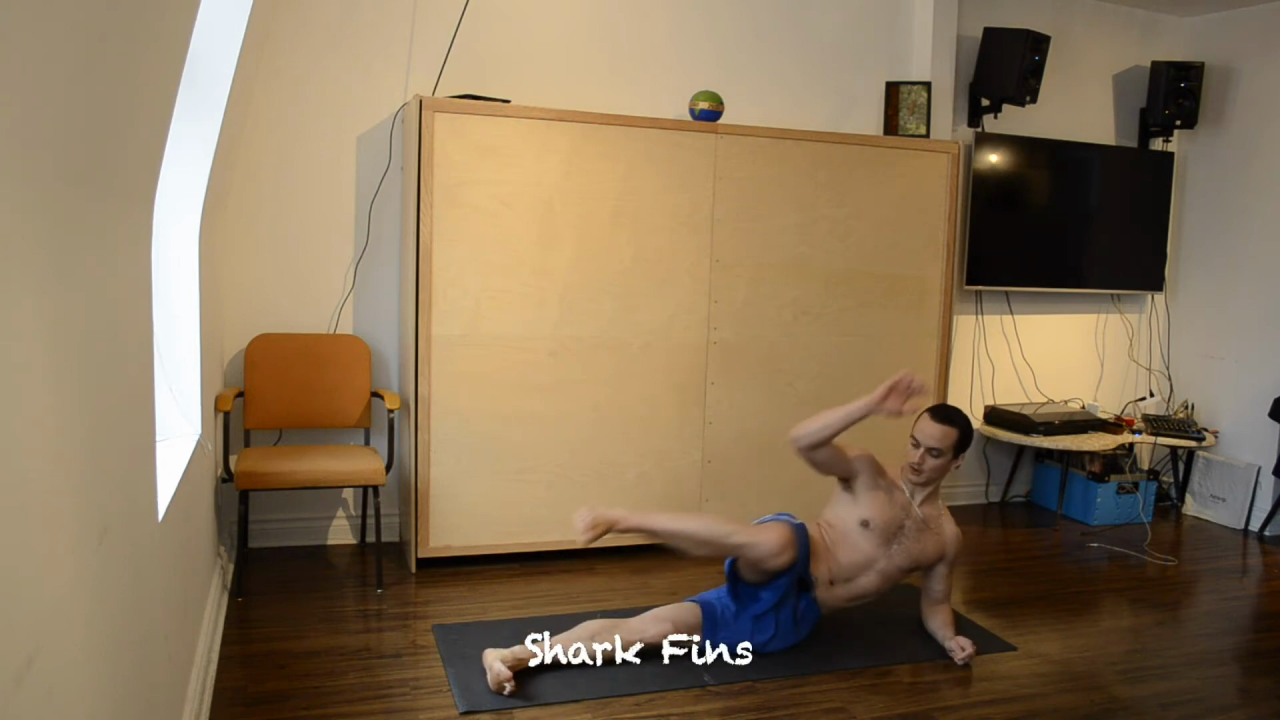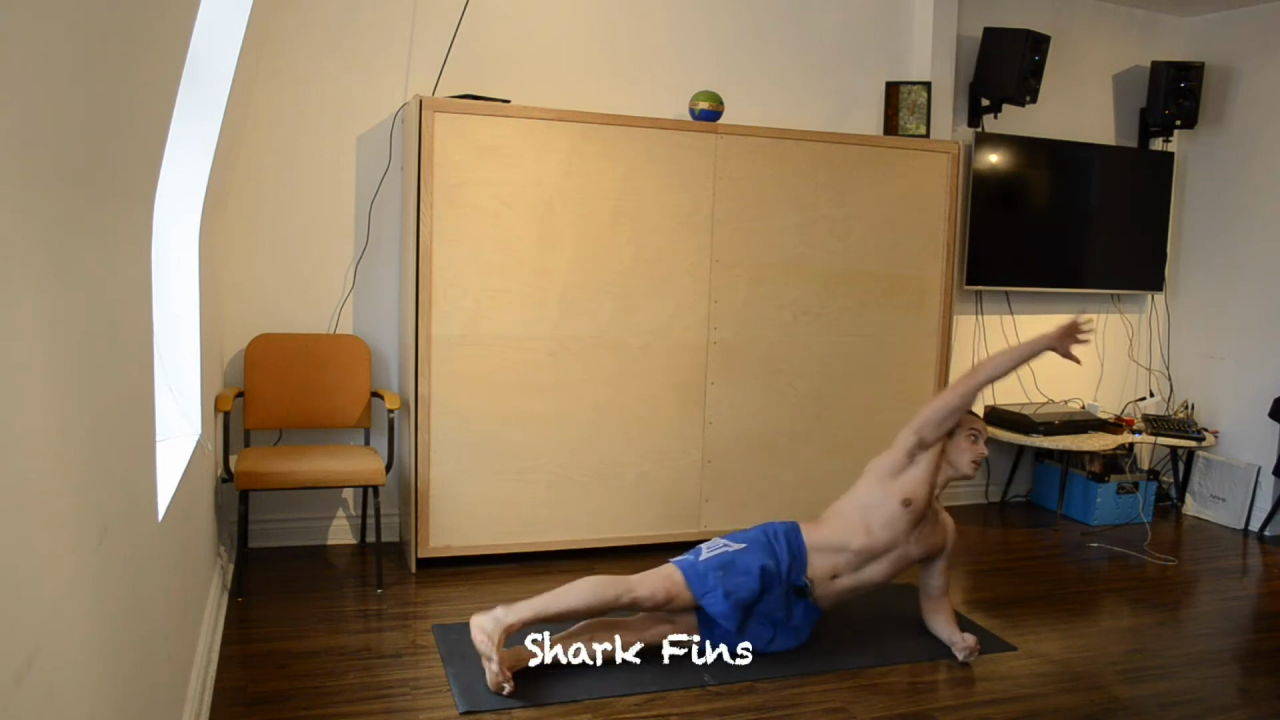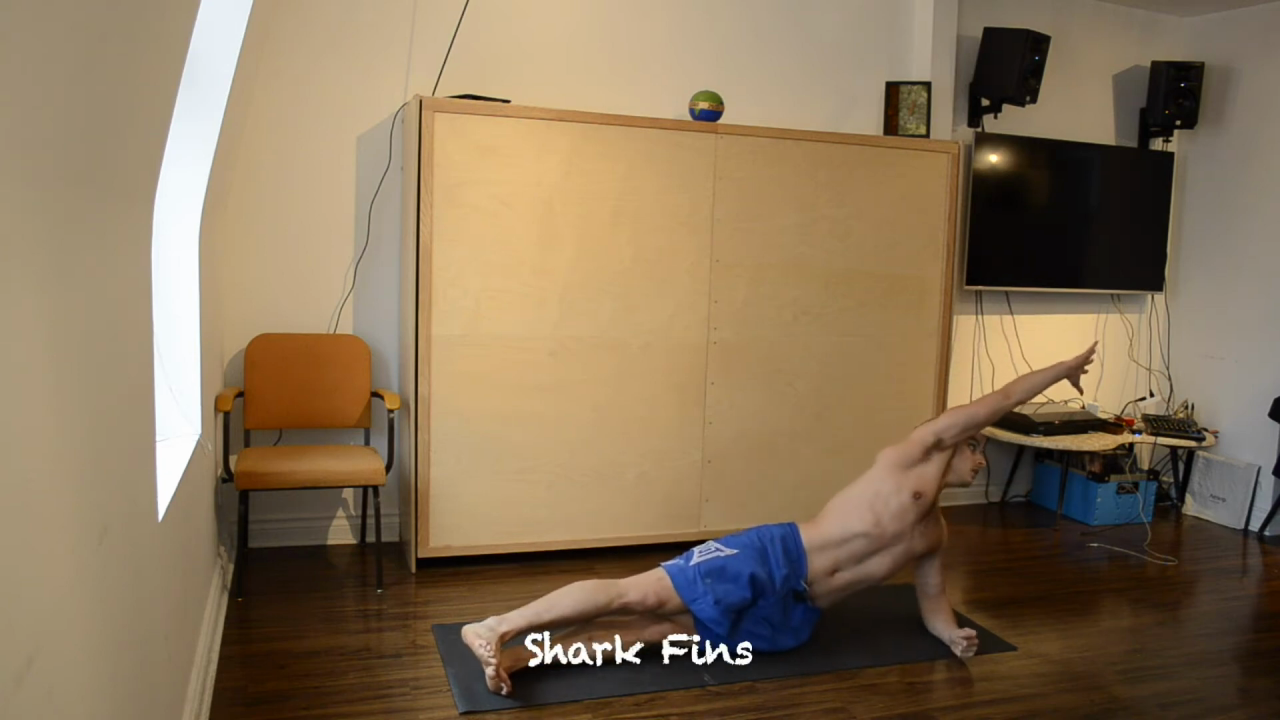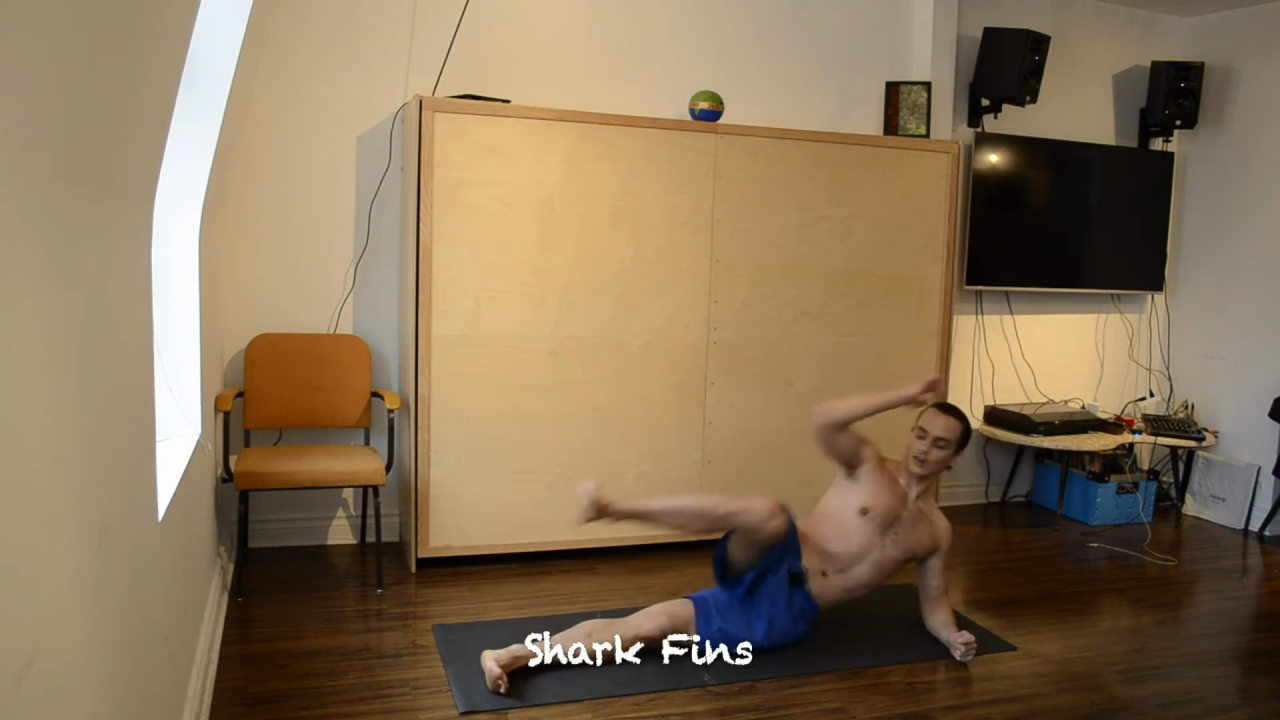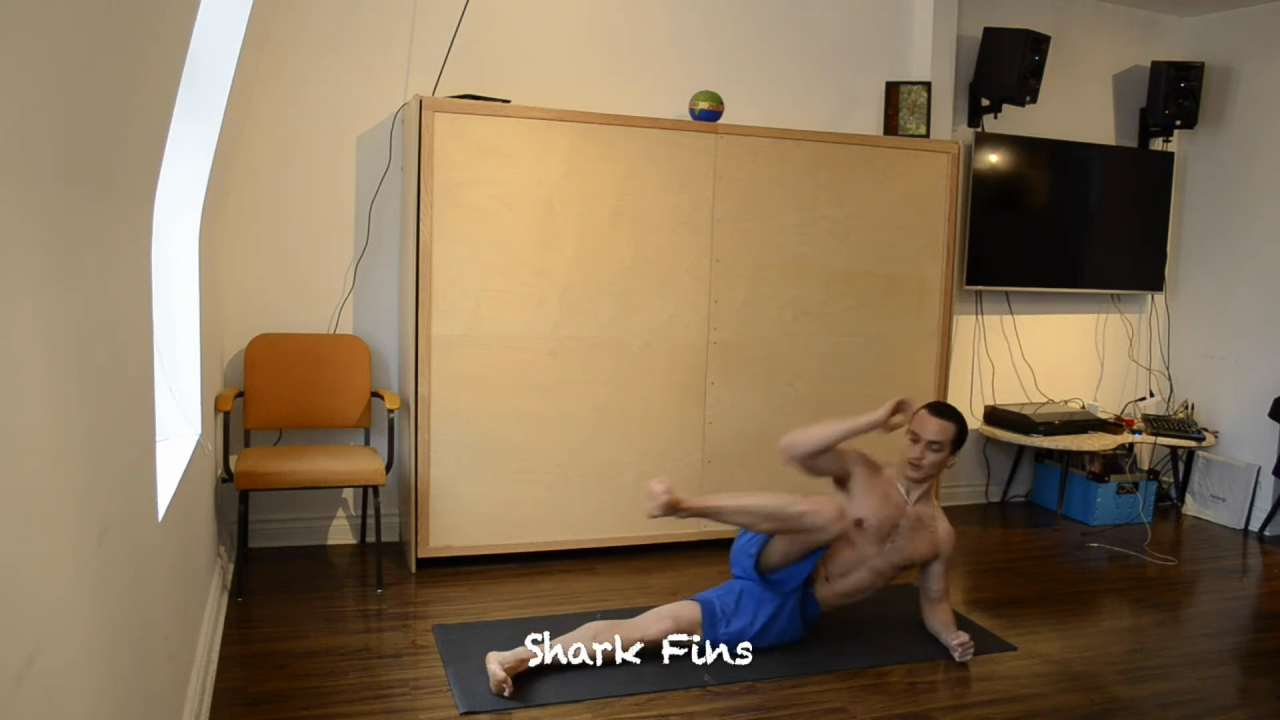
dt=0.5s
person 1, frame 1
left shoulder: (946, 536)
right shoulder: (867, 473)
left elbow: (935, 602)
right elbow: (802, 439)
left wrist: (950, 638)
right wrist: (870, 403)
left hip: (792, 616)
right hip: (774, 570)
left knee: (660, 625)
right knee: (773, 543)
left ankle: (518, 657)
right ankle: (600, 548)
person 1, frame 2
left shoulder: (943, 533)
right shoulder: (913, 454)
left elbow: (934, 600)
right elbow: (966, 384)
left wrist: (953, 635)
right wrist: (1045, 342)
left hip: (790, 615)
right hip: (773, 558)
left knee: (662, 627)
right knee: (649, 592)
left ankle: (519, 654)
right ankle: (502, 623)
person 1, frame 3
left shoulder: (933, 532)
right shoulder: (919, 453)
left elbow: (932, 599)
right elbow: (996, 401)
left wrist: (953, 635)
right wrist: (1064, 368)
left hip: (789, 616)
right hip: (770, 560)
left knee: (664, 629)
right knee: (640, 597)
left ankle: (519, 655)
right ankle: (496, 630)
person 1, frame 4
left shoulder: (936, 532)
right shoulder: (870, 466)
left elbow: (933, 600)
right elbow: (823, 418)
left wrist: (952, 634)
right wrist: (902, 397)
left hip: (788, 613)
right hip: (764, 567)
left knee: (660, 624)
right knee: (766, 515)
left ankle: (521, 656)
right ankle: (616, 508)
person 1, frame 5
left shoulder: (939, 535)
right shoulder: (865, 471)
left elbow: (934, 602)
right elbow: (792, 446)
left wrist: (951, 636)
right wrist: (872, 420)
left hip: (791, 614)
right hip: (767, 568)
left knee: (664, 626)
right knee: (829, 512)
left ankle: (524, 658)
